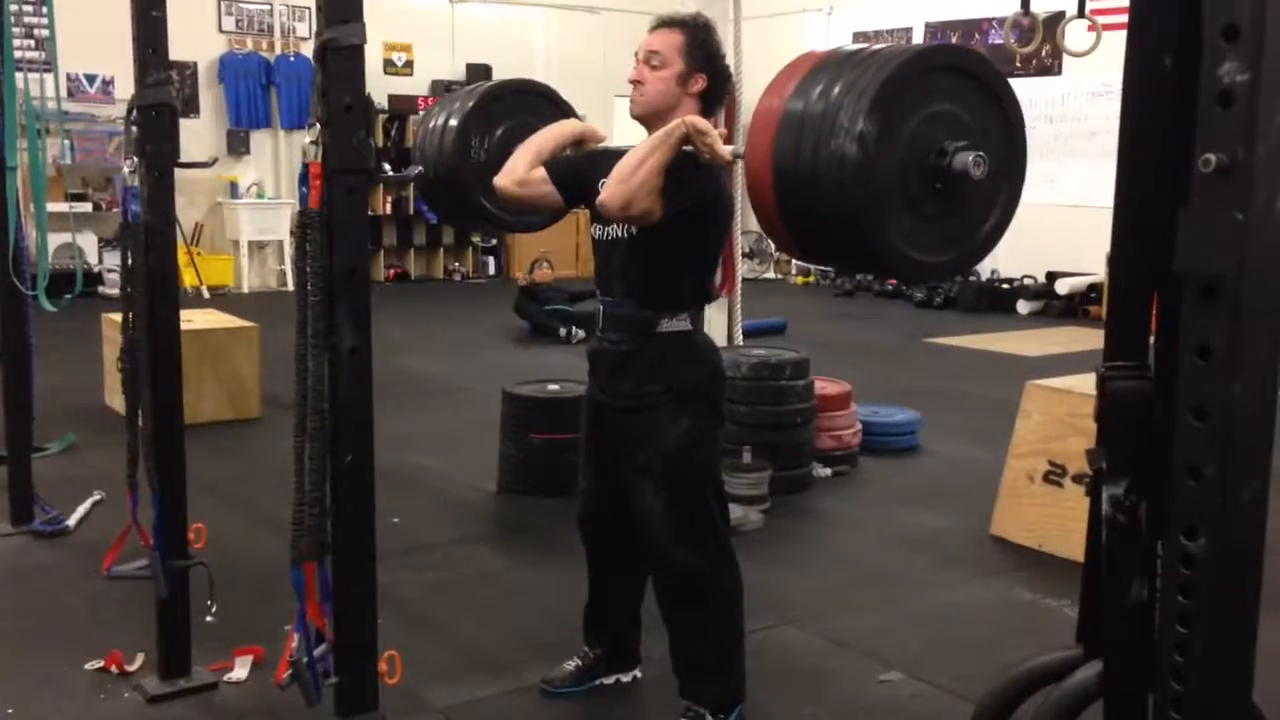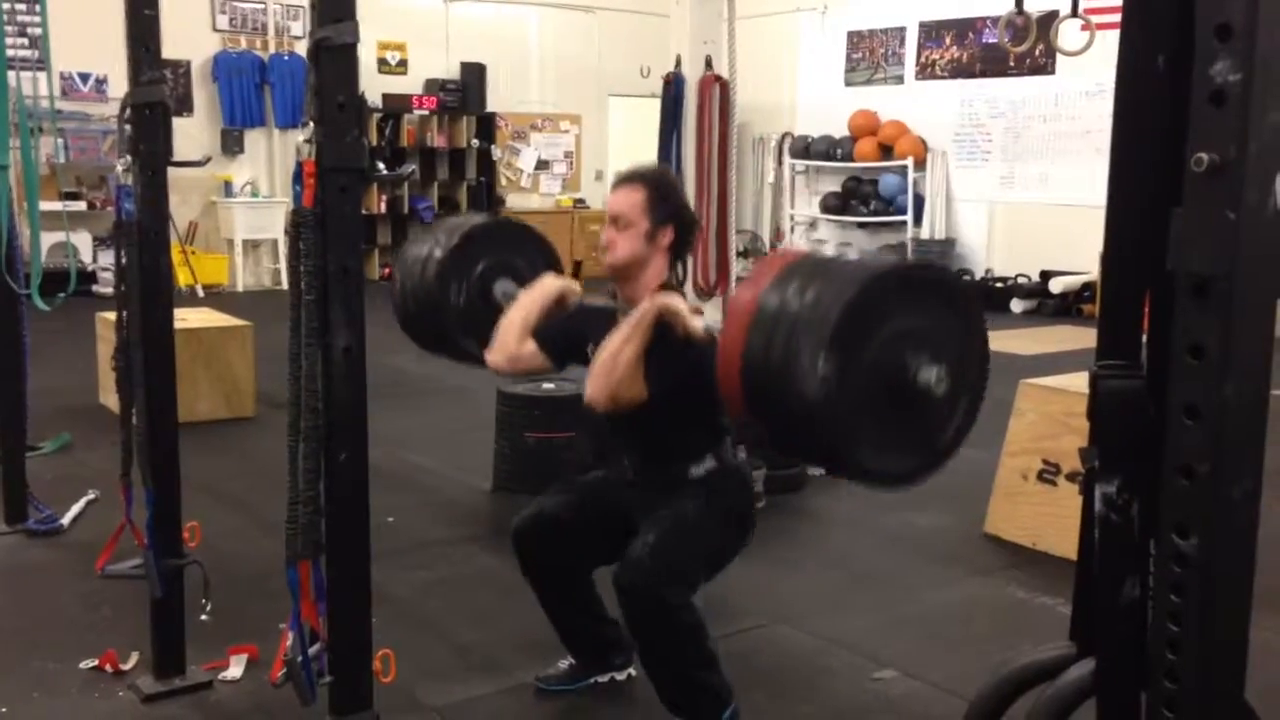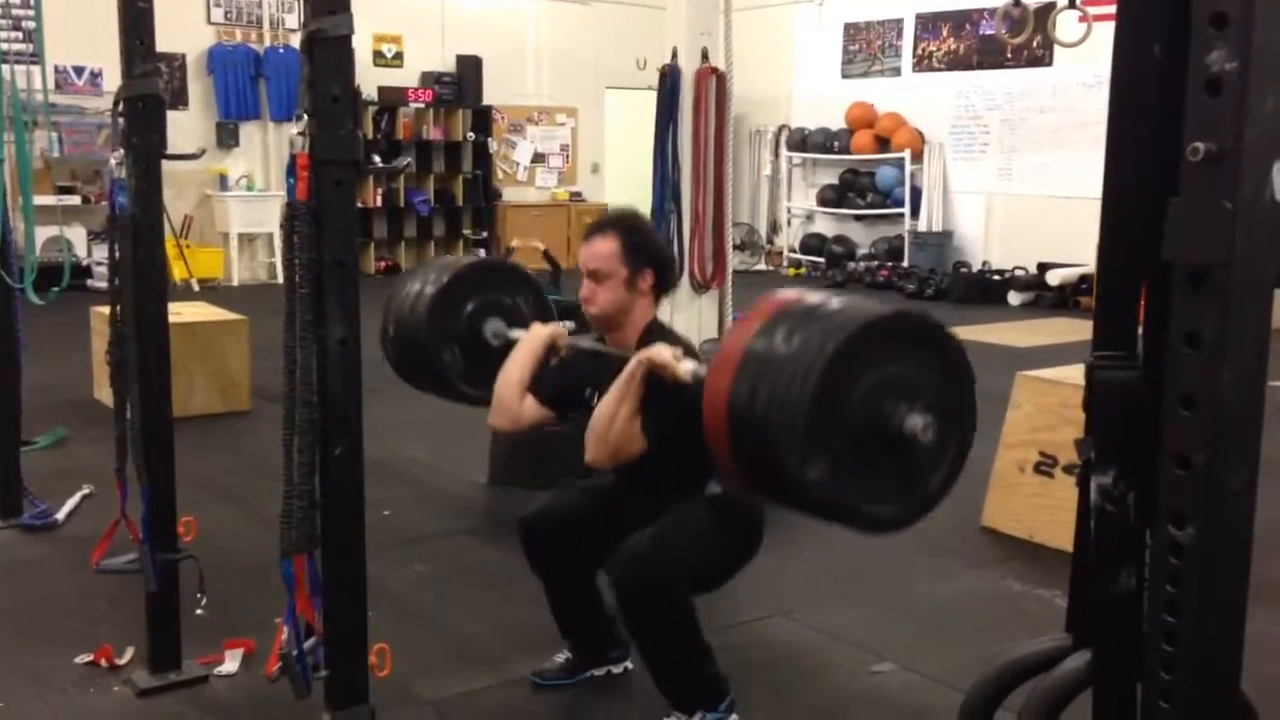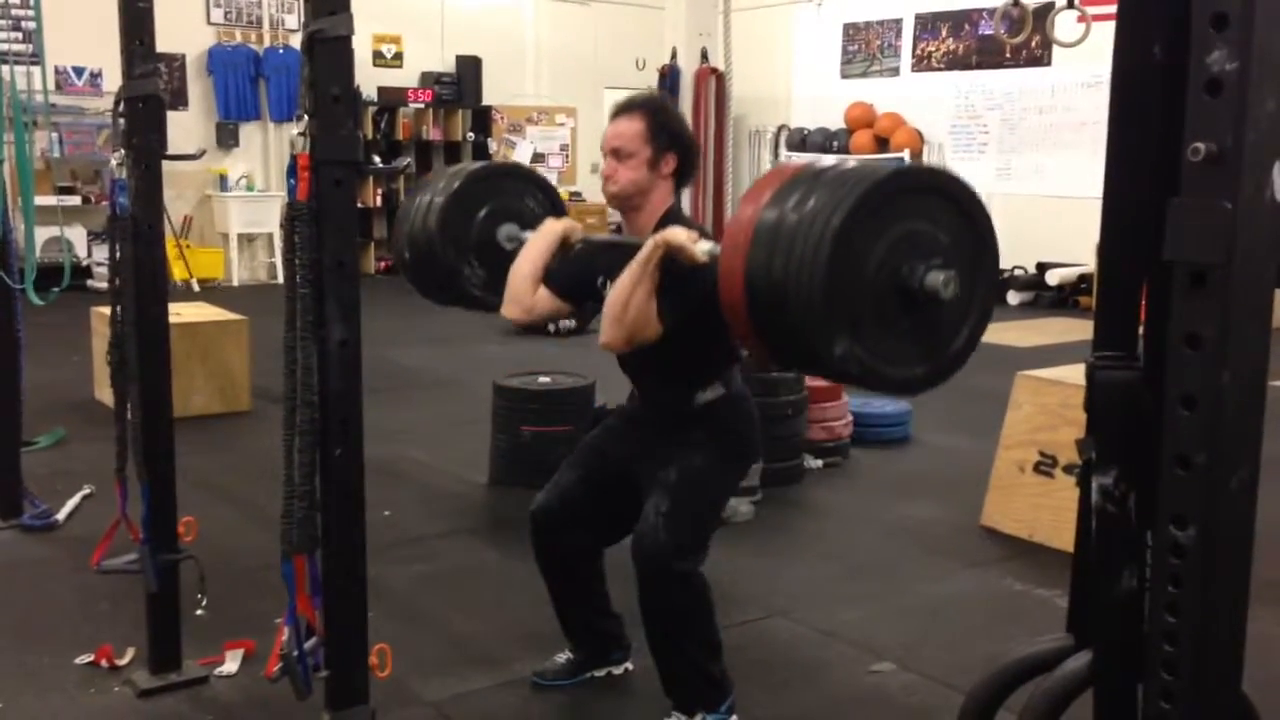
dt=0.7s
person 1, frame 1
left shoulder: (696, 173)
right shoulder: (614, 160)
left elbow: (618, 200)
right elbow: (511, 182)
left wrist: (675, 134)
right wrist: (568, 130)
left hip: (673, 374)
right hip: (612, 366)
left knee: (685, 543)
right knee: (604, 524)
right ankle: (611, 653)
person 1, frame 2
left shoulder: (678, 332)
right shoulder: (597, 319)
left elbow: (601, 394)
right elbow: (503, 355)
left wrist: (649, 313)
right wrist: (547, 288)
left hip: (703, 494)
right hip: (635, 481)
left knee: (644, 576)
right knee: (538, 533)
right ankle: (602, 654)
person 1, frame 3
left shoulder: (669, 366)
right shoulder: (589, 360)
left elbow: (601, 454)
right elbow: (505, 416)
left wrist: (639, 369)
right wrist: (537, 338)
left hip: (715, 512)
left knee: (637, 566)
right knee: (544, 525)
right ankle: (599, 648)
person 1, frame 4
left shoulder: (686, 256)
right shoulder: (602, 253)
left elbow: (616, 335)
right elbow: (518, 308)
left wrist: (656, 249)
right wrist: (549, 232)
left hip: (707, 426)
right hip: (644, 415)
left knee: (660, 547)
right knee: (556, 517)
right ankle: (600, 648)
